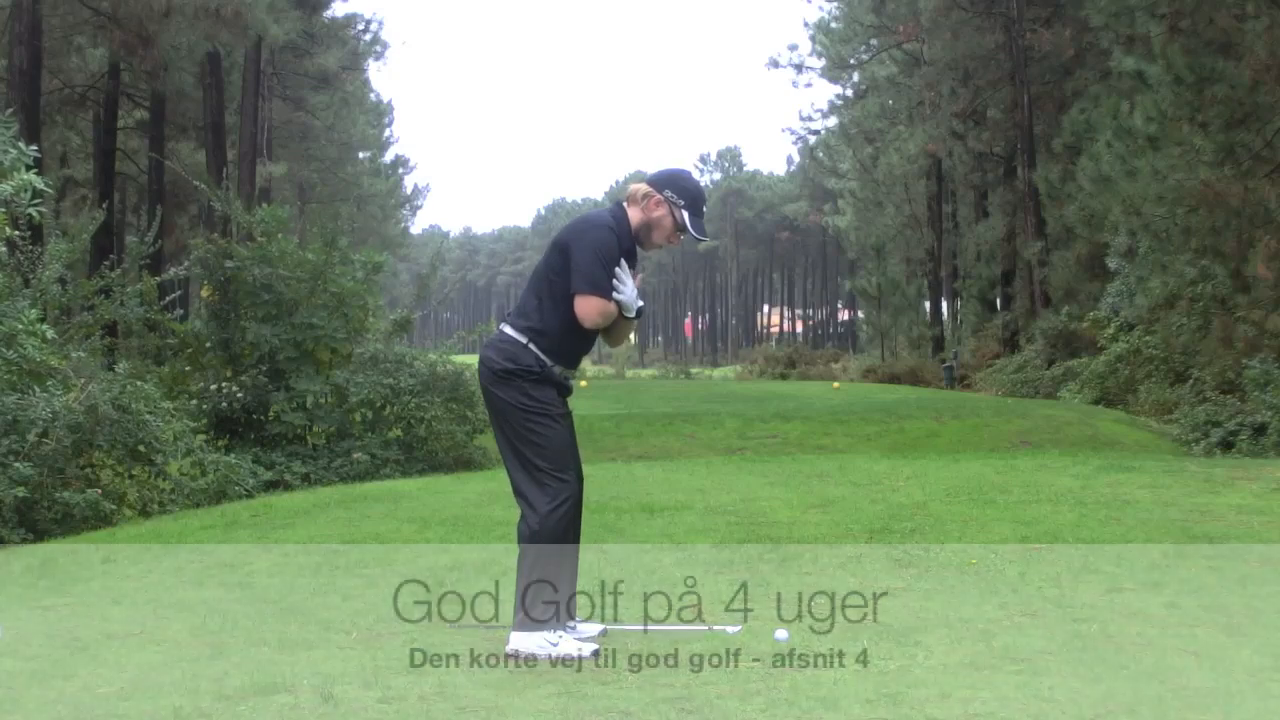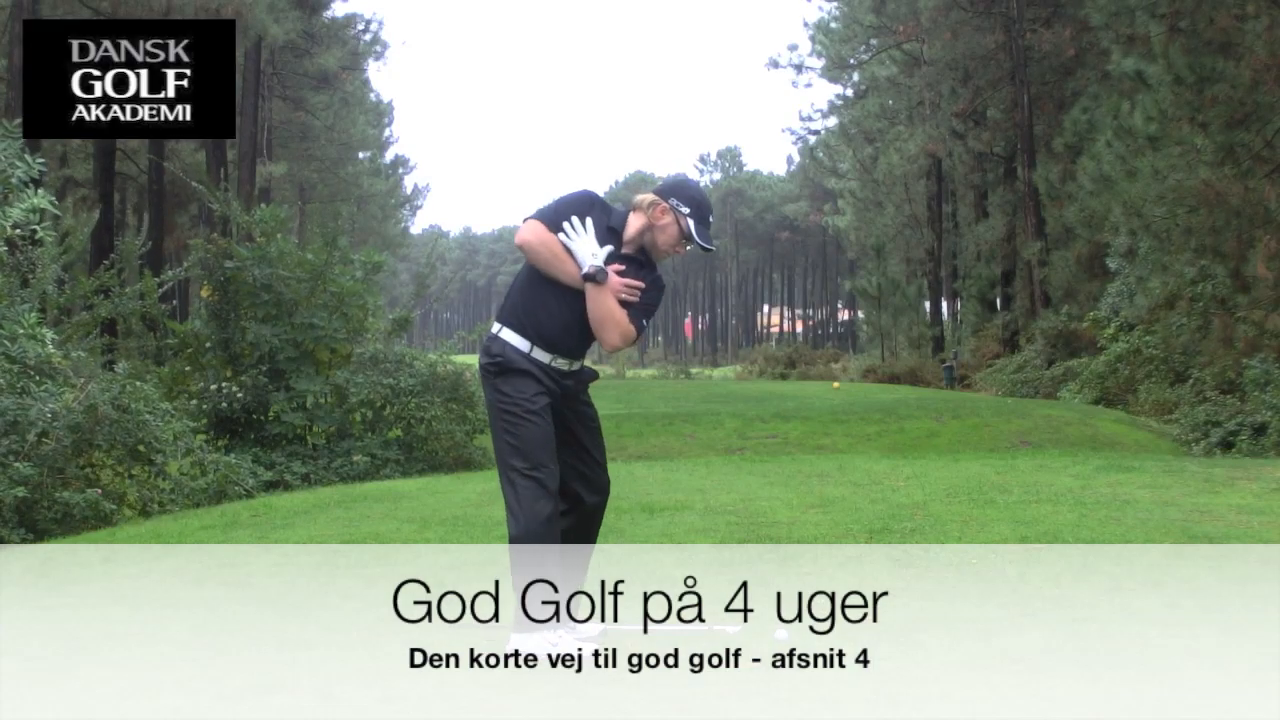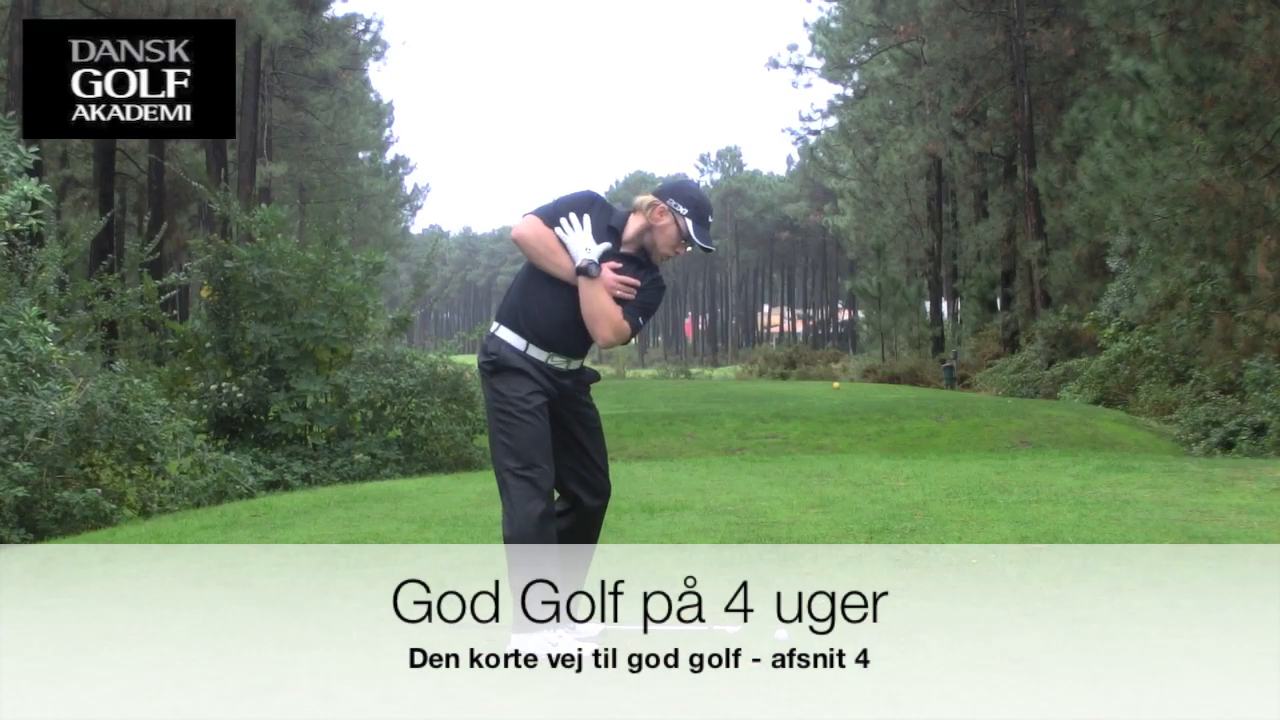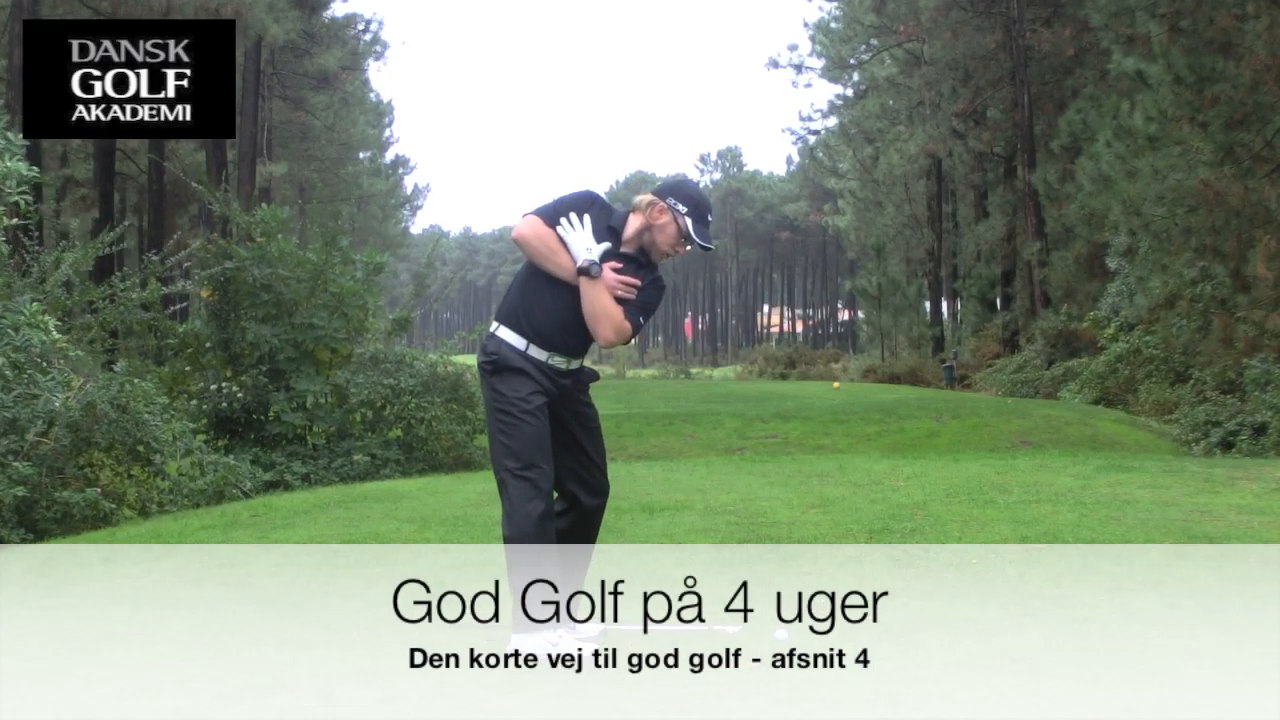
dt=0.7s
person 1, frame 1
left shoulder: (624, 253)
right shoulder: (598, 229)
left elbow: (614, 335)
right elbow: (588, 313)
left wrist: (628, 306)
right wrist: (624, 305)
left hip: (541, 374)
right hip: (517, 369)
left knee: (566, 489)
right knee: (550, 493)
left ankle: (554, 614)
right ankle: (531, 629)
person 1, frame 2
left shoulder: (647, 282)
right shoulder: (587, 208)
left elbow: (615, 338)
right elbow: (527, 238)
left wrist: (594, 270)
right wrist: (590, 275)
left hip: (566, 377)
right hip: (514, 364)
left knee: (589, 490)
right knee: (536, 491)
right ankle: (531, 627)
person 1, frame 3
left shoulder: (649, 282)
right shoulder: (588, 208)
left elbow: (607, 333)
right elbow: (523, 231)
left wrist: (586, 264)
right wrist: (586, 274)
left hip: (566, 376)
right hip: (513, 362)
left knee: (591, 490)
right knee: (530, 489)
left ankle: (561, 606)
right ankle: (531, 626)
person 1, frame 4
left shoulder: (648, 281)
right shoulder: (588, 208)
left elbow: (609, 334)
right elbow: (524, 231)
left wrist: (589, 267)
right wrist: (586, 274)
left hip: (566, 376)
right hip: (513, 363)
left knee: (589, 490)
right knee: (530, 489)
left ankle: (561, 606)
right ankle: (530, 625)
